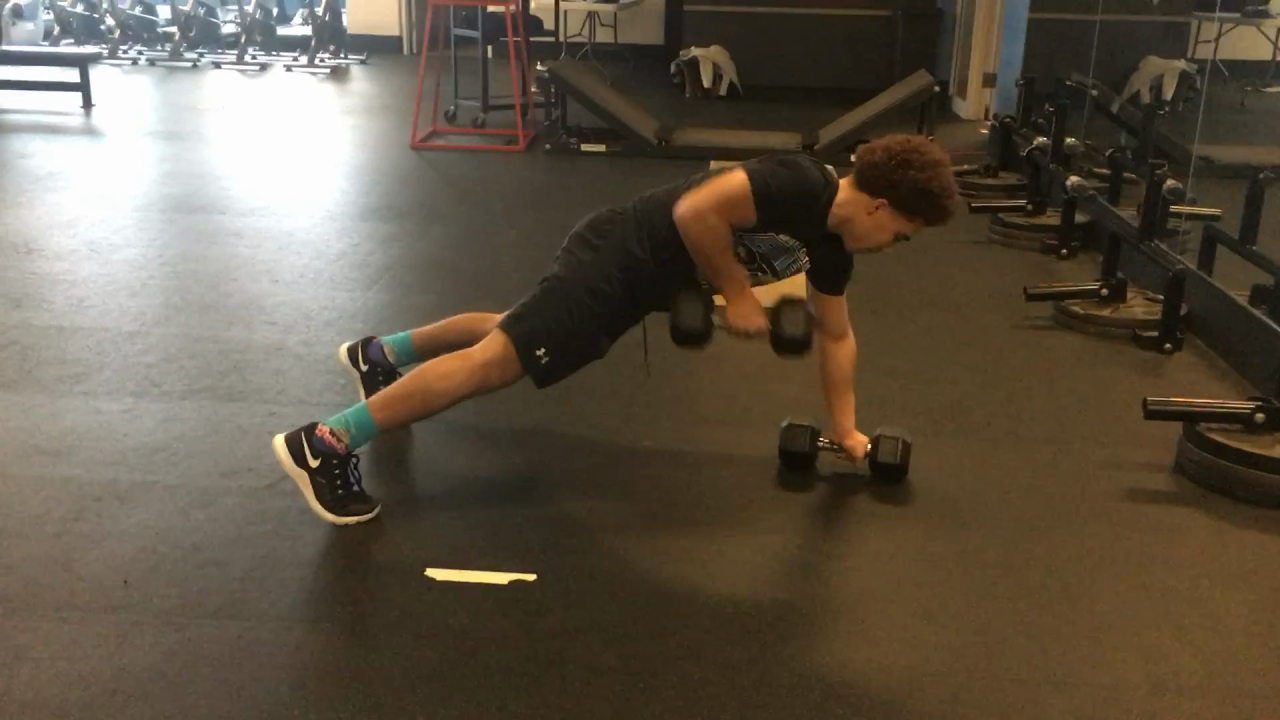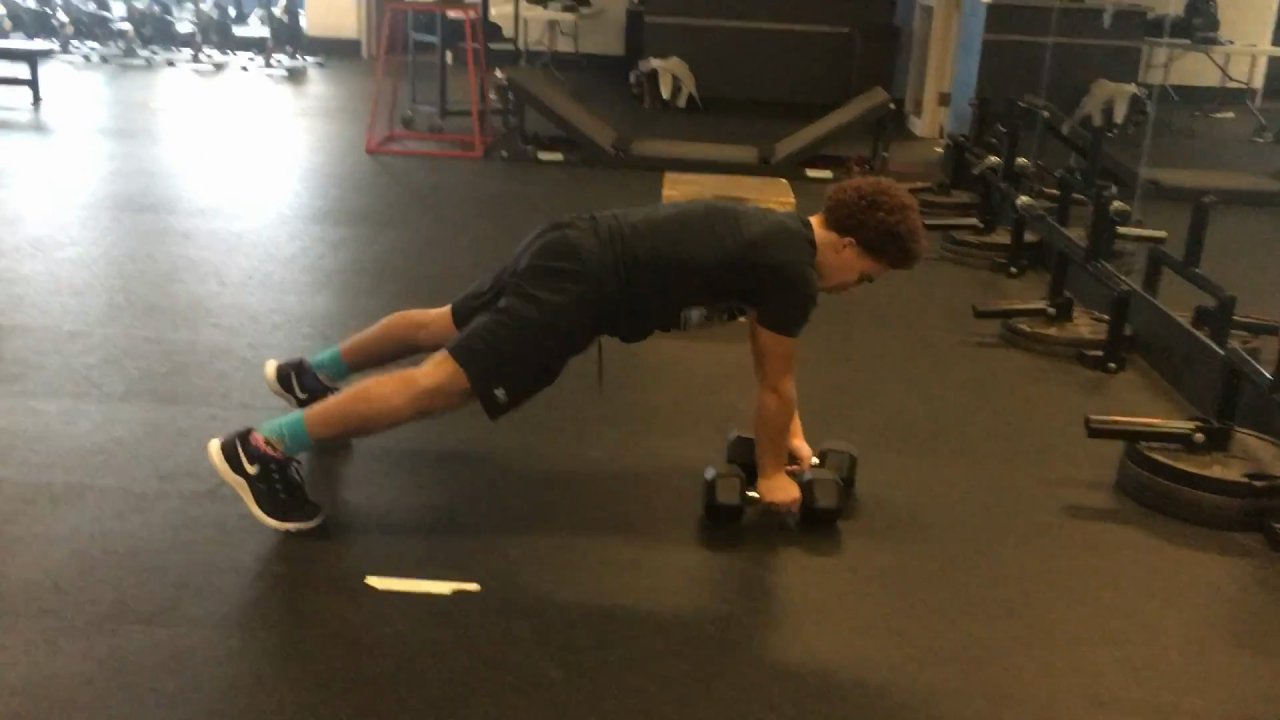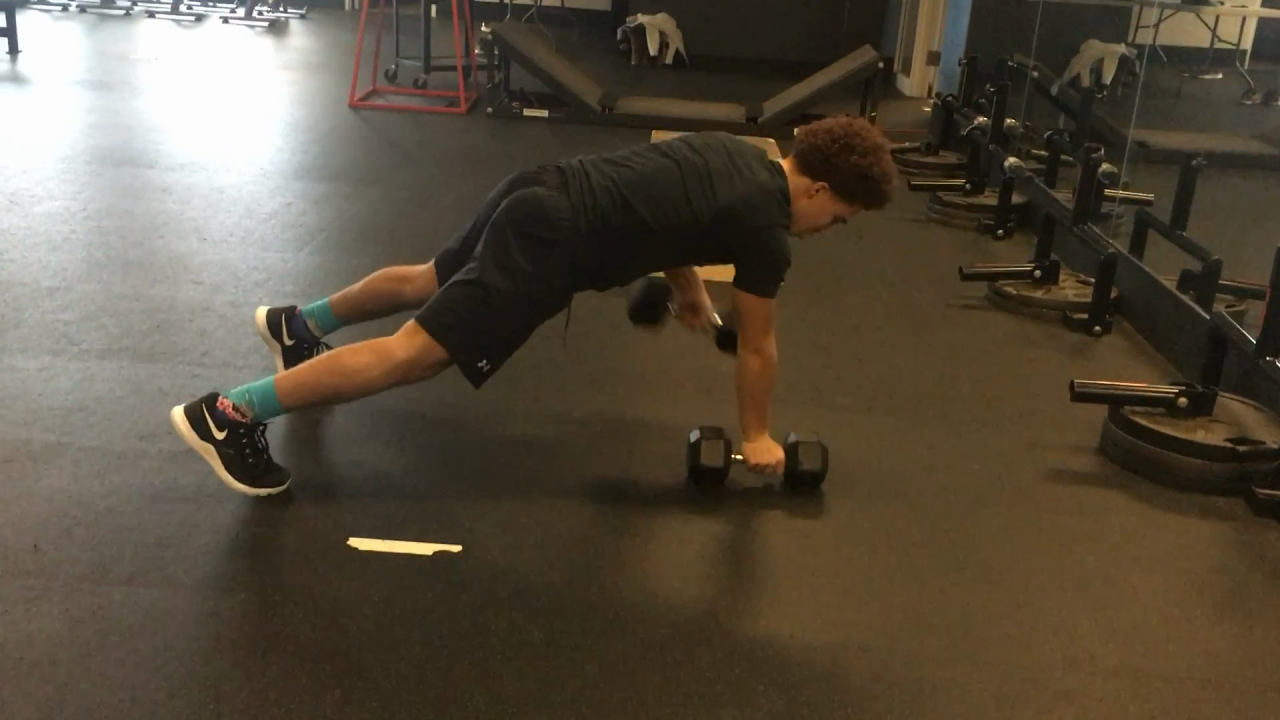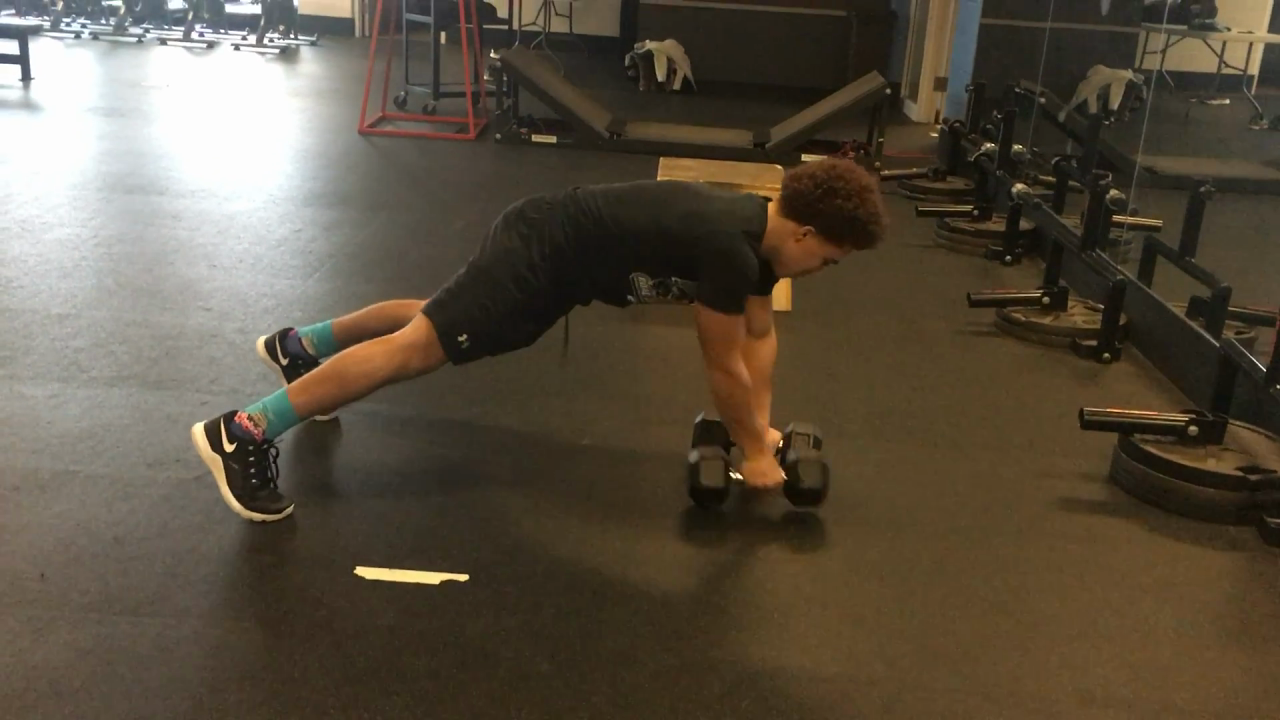
dt=1s
person 1, frame 1
left shoulder: (830, 242)
right shoulder: (799, 182)
left elbow: (835, 335)
right elbow: (693, 211)
left wrist: (845, 428)
right wrist: (737, 296)
left hip: (636, 279)
right hip: (617, 257)
left knee: (511, 326)
right knee: (496, 360)
left ankle: (380, 351)
right ankle: (323, 444)
person 1, frame 2
left shoulder: (779, 232)
right shoulder: (794, 272)
left elbow: (765, 347)
right elbow: (776, 385)
left wrist: (789, 433)
right wrist: (770, 473)
left hip: (570, 245)
right hip: (578, 285)
left knee: (445, 326)
right knee: (440, 383)
left ankle: (308, 373)
right ankle: (261, 450)
person 1, frame 3
left shoulder: (737, 153)
right shoulder: (766, 228)
right elbow: (759, 348)
left wrist: (688, 298)
right wrist: (755, 437)
left hip: (536, 191)
right hip: (549, 241)
left knee: (428, 283)
right knee: (416, 351)
left ankle: (295, 323)
right ankle: (227, 415)
person 1, frame 4
left shoulder: (759, 239)
right shoulder: (727, 246)
left elbow: (759, 334)
right elbow: (722, 366)
left wrist: (762, 427)
right wrist: (754, 456)
left hip: (556, 258)
right hip: (540, 244)
left knee: (434, 312)
right knee: (418, 345)
left ankle: (298, 344)
right ankle: (241, 432)
